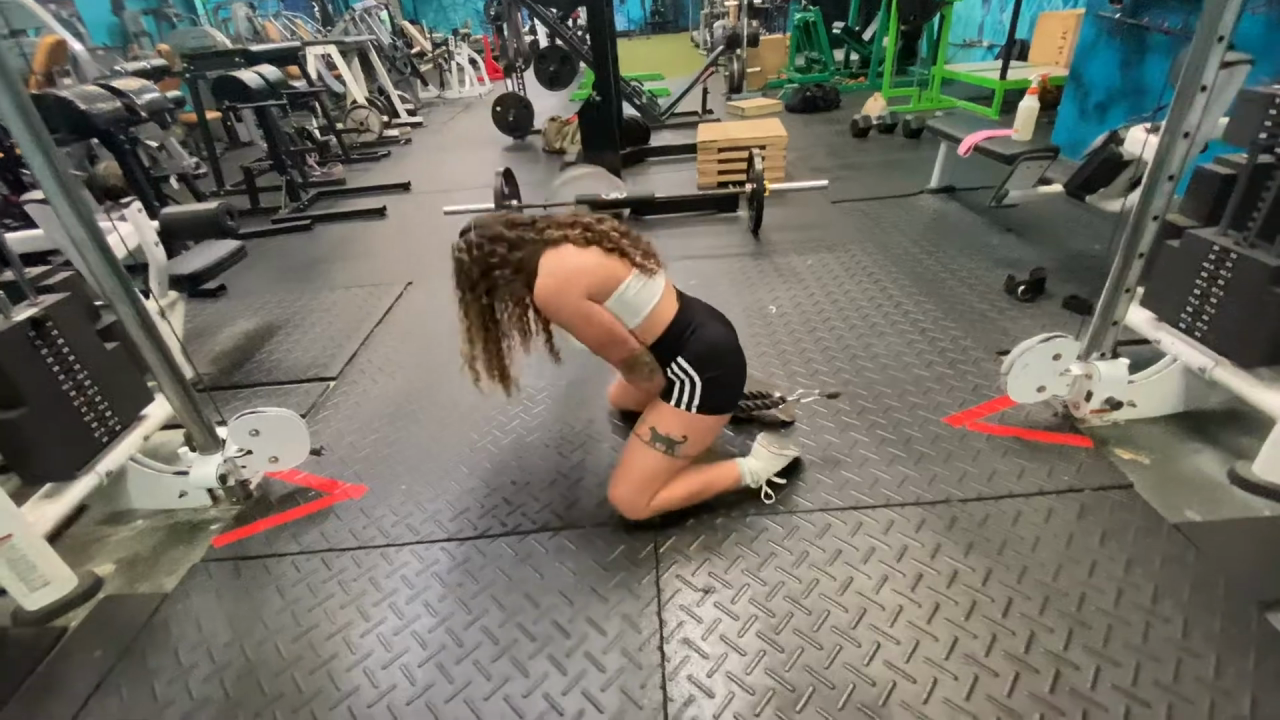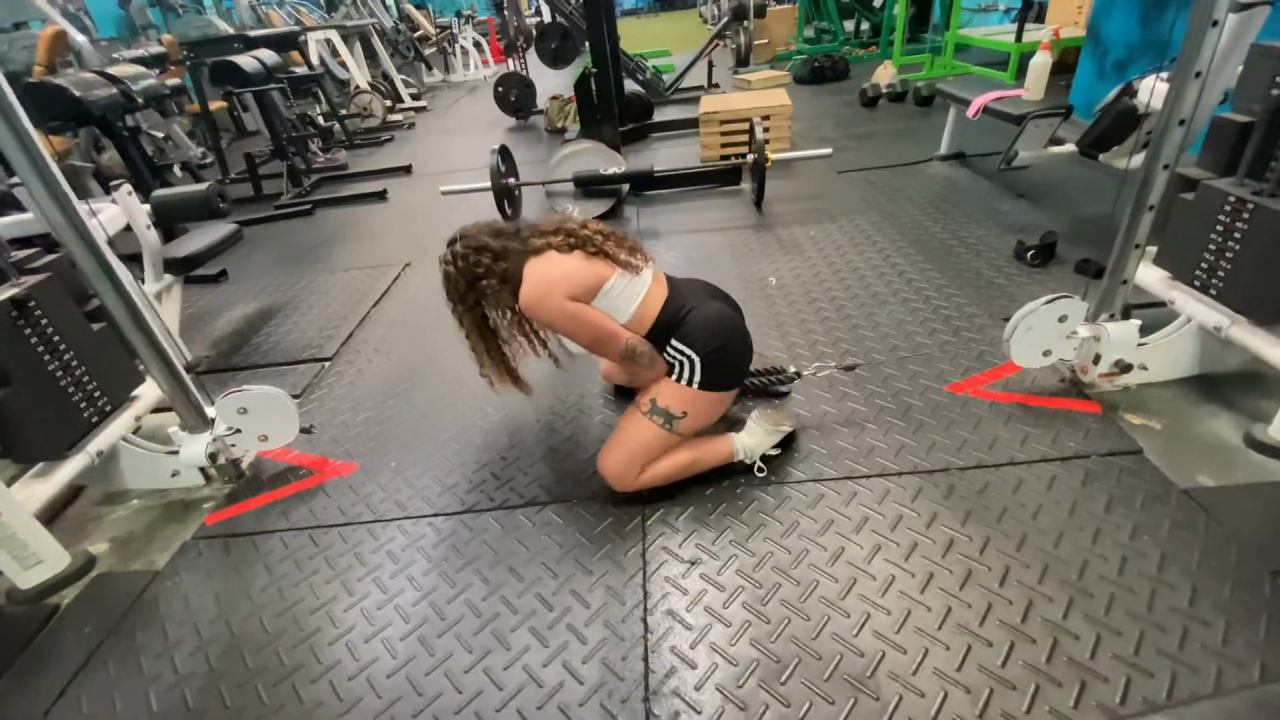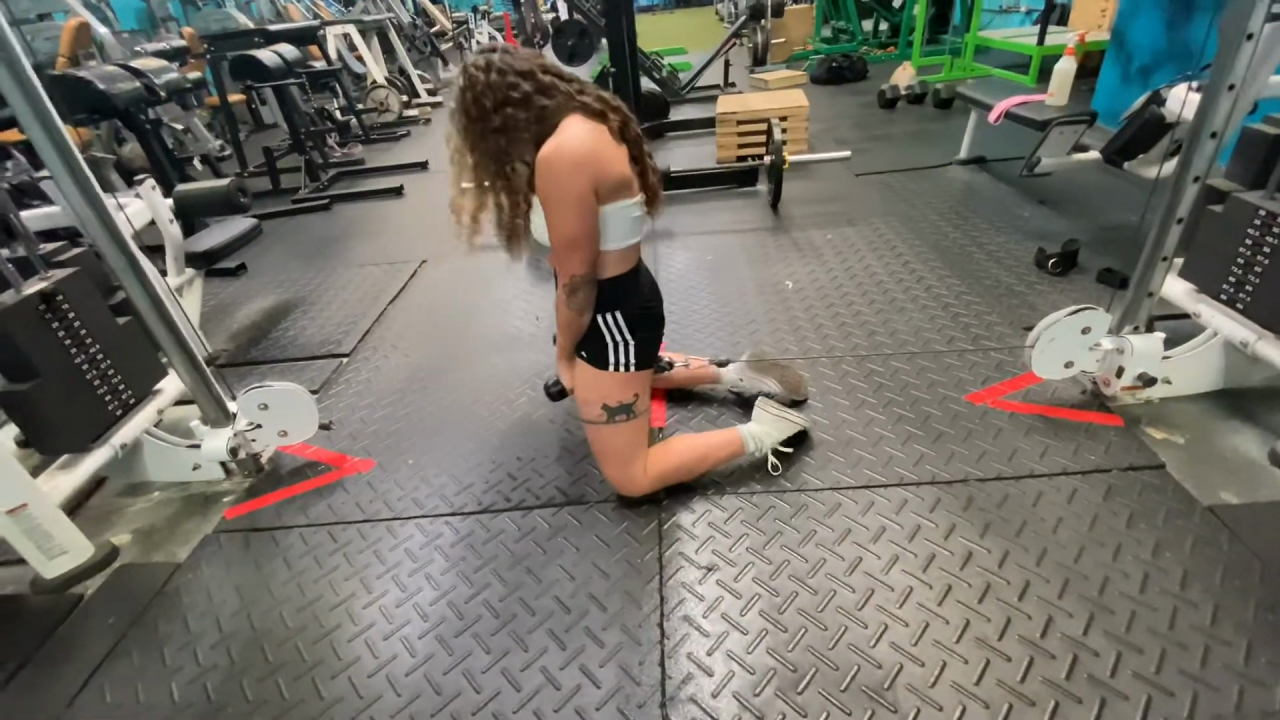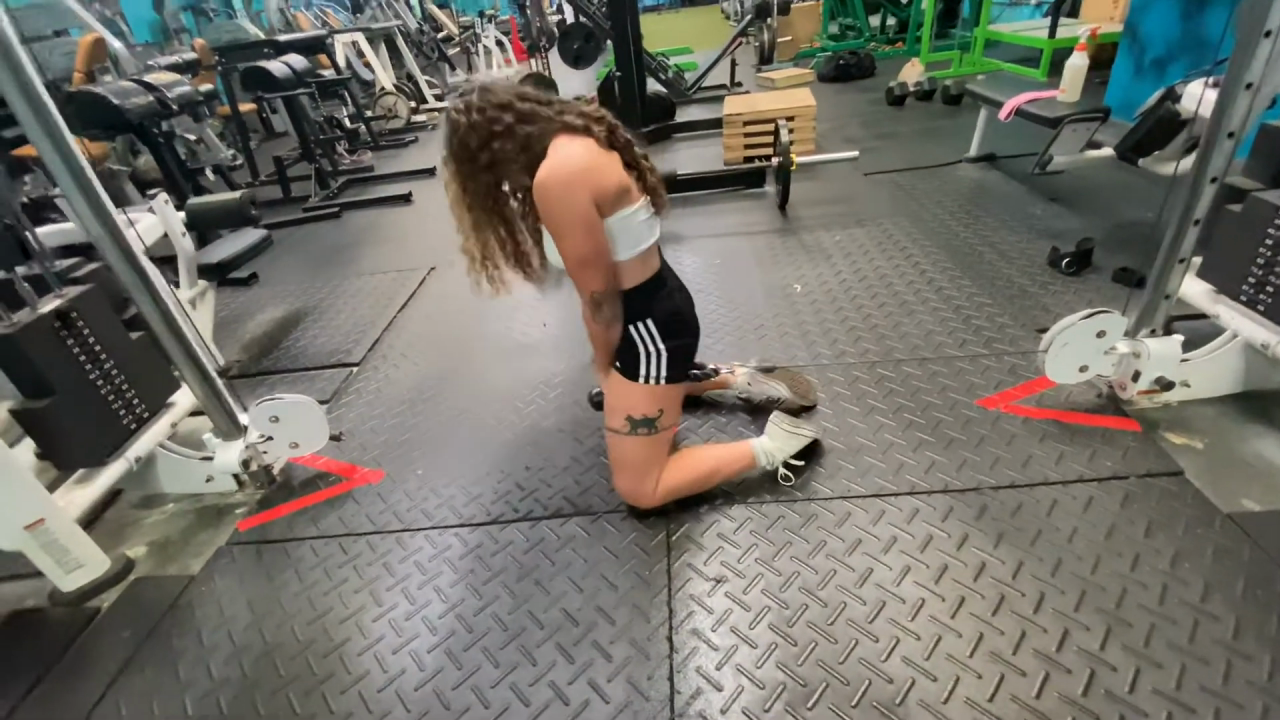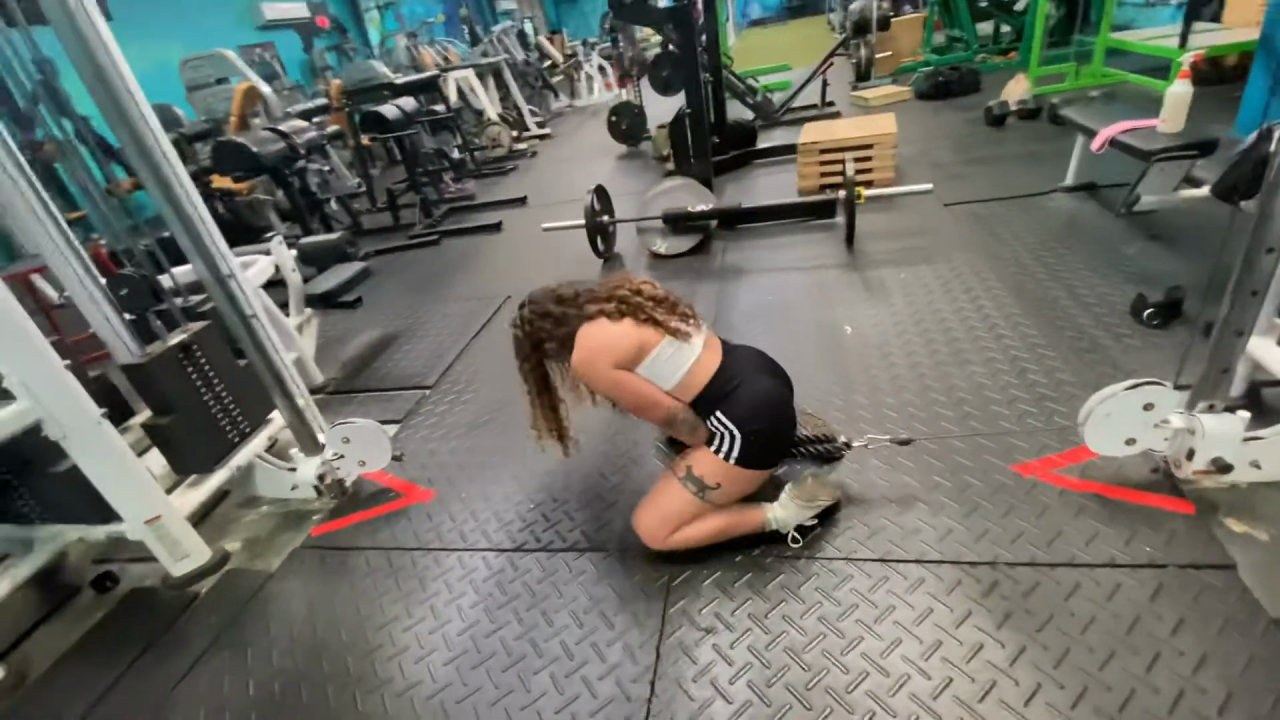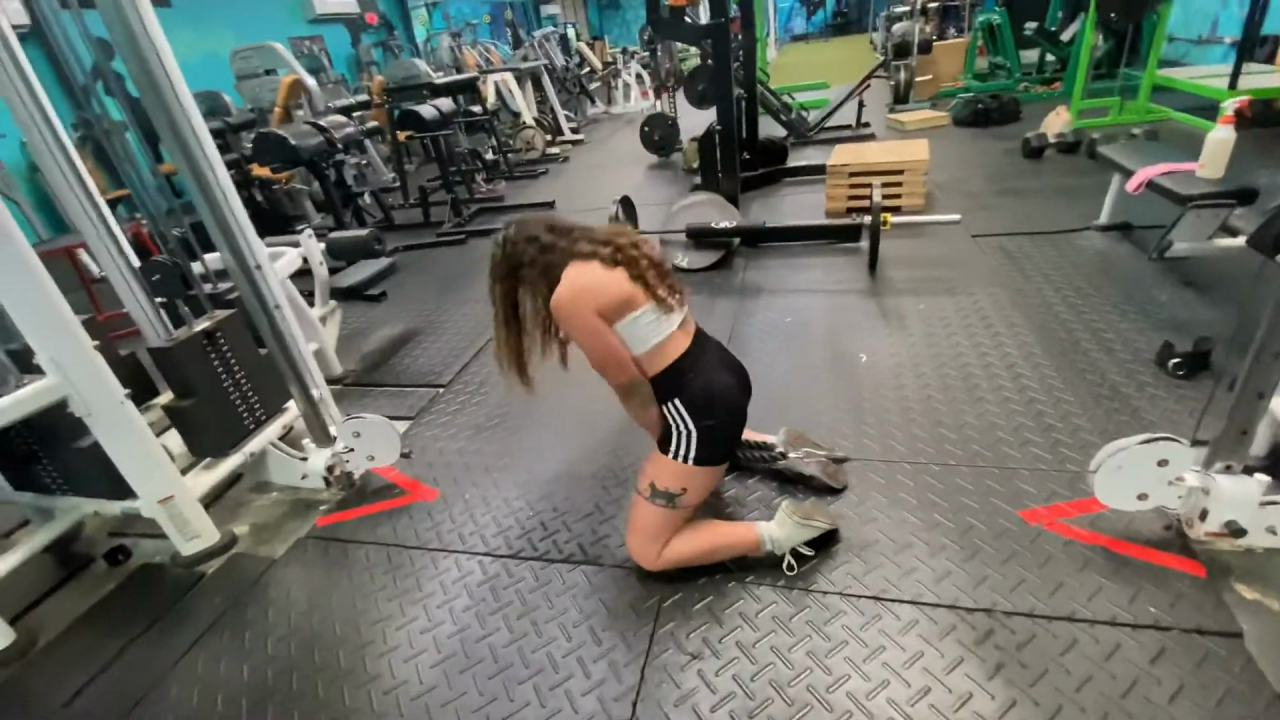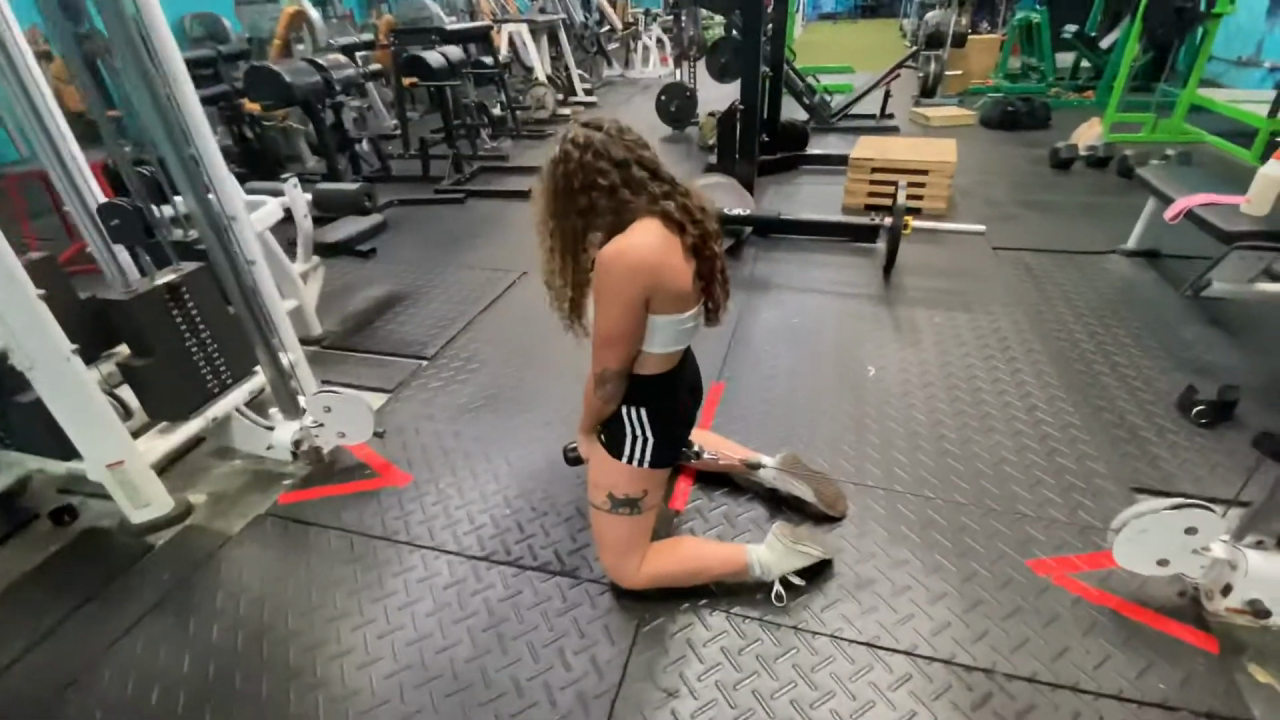
dt=0.7s
person 1, frame 1
left shoulder: (552, 285)
right shoulder: (566, 236)
left elbow: (626, 355)
left wrist: (664, 402)
left hip: (703, 366)
right hip: (703, 333)
left knee: (629, 500)
right knee: (620, 397)
left ankle: (753, 468)
right ankle: (730, 405)
person 1, frame 2
left shoulder: (538, 291)
right shoulder: (551, 238)
left elbow: (627, 350)
left wrist: (668, 387)
left hip: (707, 347)
right hip: (705, 307)
left knee: (618, 471)
right knee: (612, 372)
left ankle: (747, 442)
right ankle: (727, 386)
person 1, frame 3
left shoulder: (562, 153)
right shoulder: (587, 118)
left elbow: (576, 278)
left wrist: (565, 355)
left hip: (613, 316)
right hip: (627, 297)
left knee: (629, 477)
right knee: (632, 375)
left ankle: (756, 434)
right ankle: (733, 375)
person 1, frame 4
left shoulder: (557, 176)
right shoulder: (573, 135)
left elbow: (599, 293)
left wrist: (604, 364)
left hip: (652, 326)
right hip: (658, 304)
left knee: (640, 489)
right knee: (627, 388)
left ankle: (769, 449)
right ankle: (743, 380)
person 1, frame 5
left shoulder: (588, 357)
right shoulder: (615, 296)
left elbow: (669, 415)
left wrist: (711, 449)
left hip: (751, 422)
right hip: (760, 373)
left knee: (652, 529)
right knee: (677, 431)
left ankle: (781, 513)
right ankle: (782, 433)
person 1, frame 6
left shoulder: (570, 294)
right shoulder: (611, 250)
left elbow: (628, 383)
left wrist: (663, 437)
left hip: (698, 401)
right hip: (720, 371)
left knee: (647, 549)
left ankle: (777, 532)
person 1, frame 7
left shoulder: (624, 255)
right shoulder: (673, 215)
left elbow: (609, 369)
left wrist: (586, 430)
left hip: (642, 410)
right hip: (674, 383)
left knee: (625, 568)
right knee: (672, 443)
left ankle: (769, 558)
right ankle: (770, 470)
